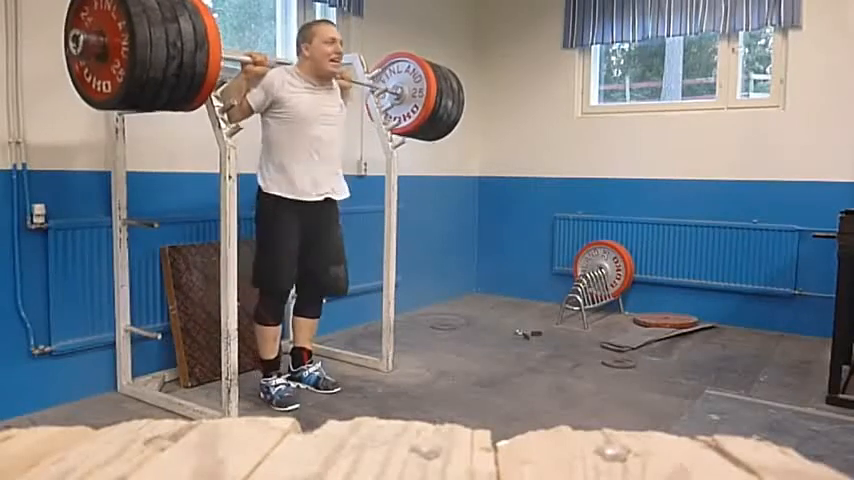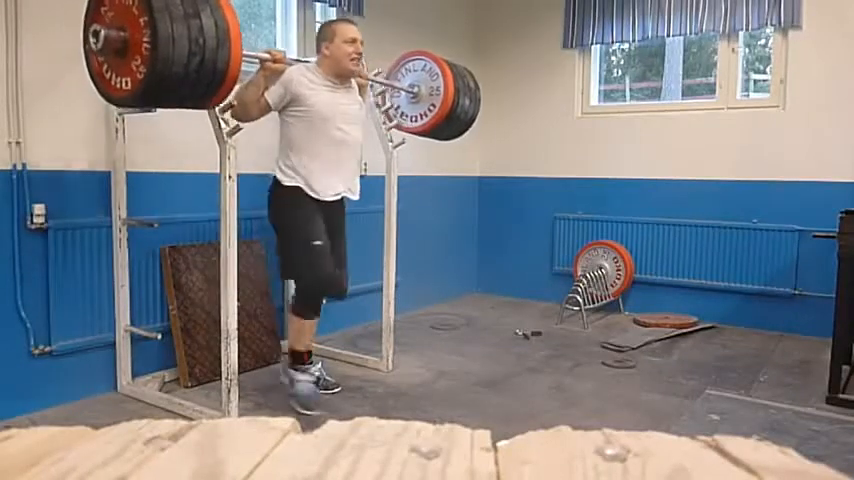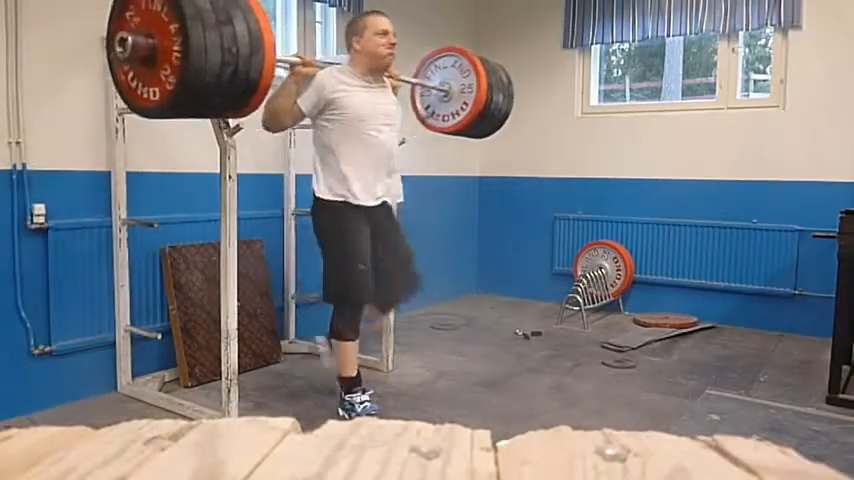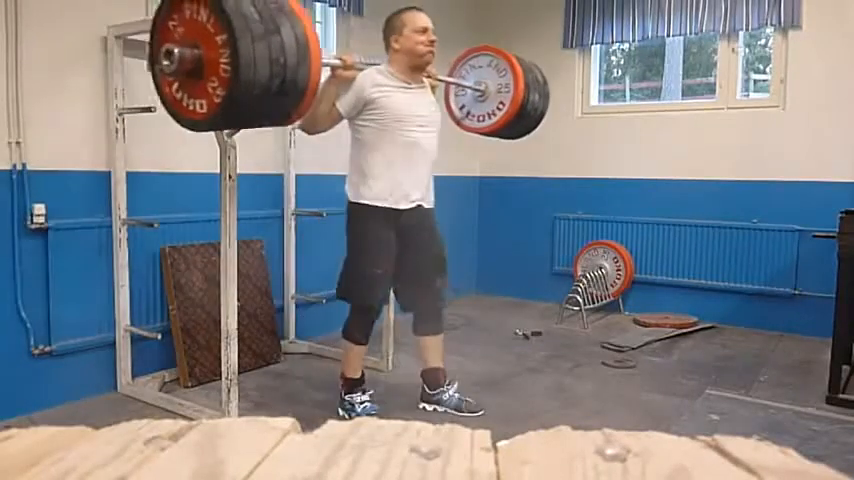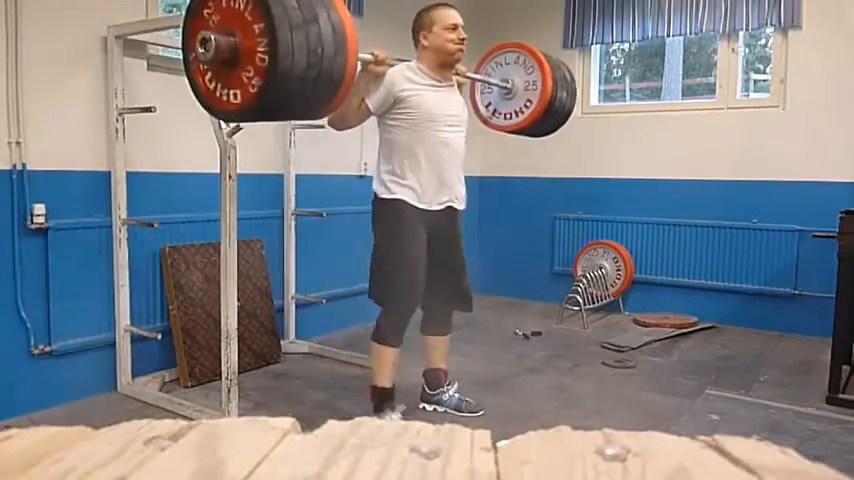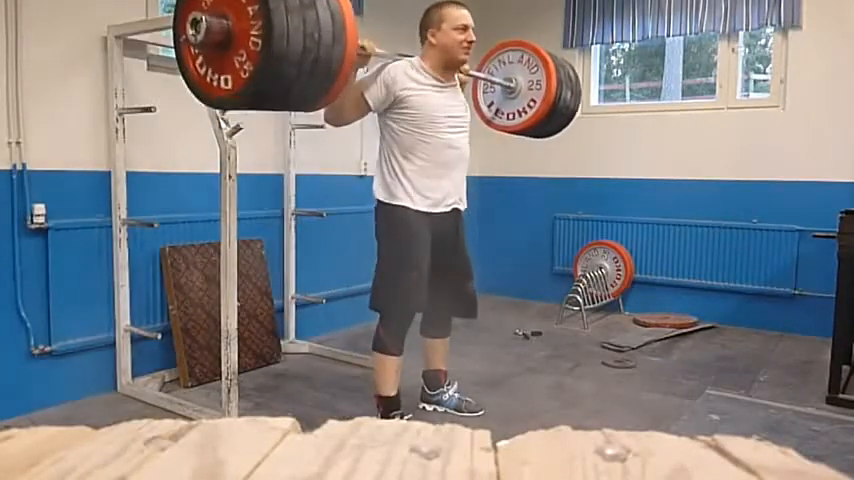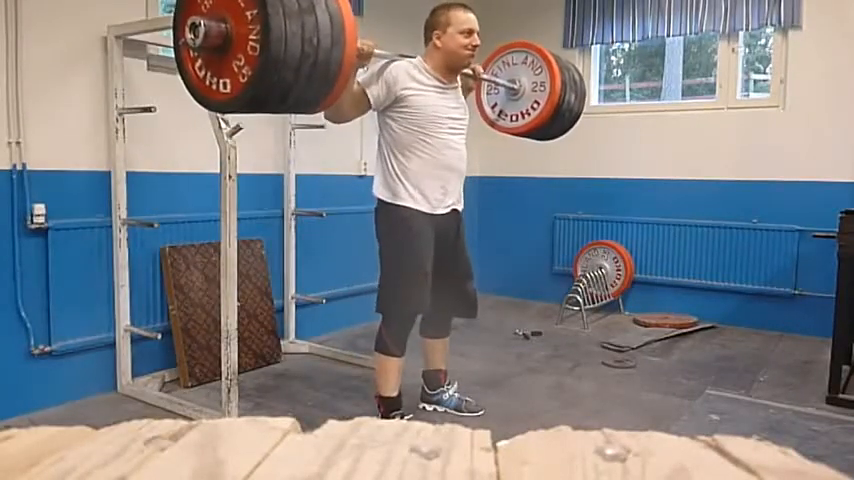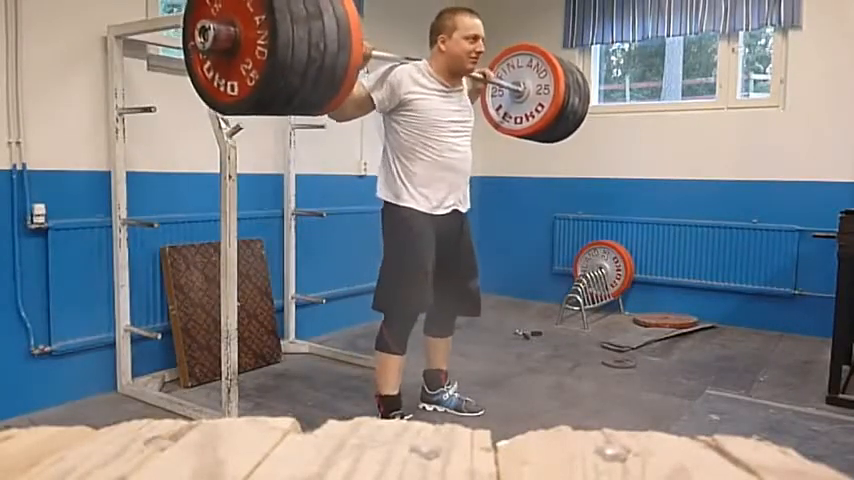
dt=0.4s
person 1, frame 1
left shoulder: (336, 89)
right shoulder: (277, 81)
right elbow: (226, 113)
left wrist: (345, 90)
right wrist: (246, 76)
left hip: (324, 202)
right hip: (282, 200)
left knee: (317, 285)
right knee: (275, 289)
left ankle: (302, 363)
right ankle: (271, 377)
person 1, frame 2
left shoulder: (354, 89)
right shoulder: (296, 80)
right elbow: (242, 112)
right wrist: (265, 73)
left hip: (333, 199)
right hip: (296, 195)
left knee: (318, 285)
right knee: (315, 279)
left ankle: (301, 364)
right ankle: (302, 372)
person 1, frame 3
left shoulder: (387, 88)
right shoulder: (328, 83)
right elbow: (273, 122)
right wrist: (295, 78)
left hip: (380, 203)
right hip: (340, 205)
left knee: (399, 283)
right knee: (351, 294)
left ankle: (342, 356)
right ankle: (351, 392)
person 1, frame 4
left shoulder: (426, 88)
right shoulder: (368, 84)
right elbow: (311, 124)
right wrist: (334, 80)
left hip: (418, 209)
right hip: (374, 209)
left knee: (428, 299)
right knee: (367, 304)
left ankle: (436, 388)
right ankle: (351, 393)
person 1, frame 5
left shoulder: (453, 86)
right shoulder: (397, 79)
right elbow: (340, 120)
right wrist: (365, 74)
left hip: (446, 207)
right hip: (402, 206)
left knee: (442, 299)
right knee: (400, 303)
left ankle: (436, 388)
right ankle: (383, 407)
person 1, frame 6
left shoulder: (454, 84)
right shoulder: (397, 76)
right elbow: (336, 116)
right wrist: (352, 67)
left hip: (449, 211)
right hip: (406, 212)
left knee: (445, 303)
right knee: (399, 310)
left ankle: (436, 389)
right ankle: (388, 413)
person 1, frame 7
left shoulder: (454, 84)
right shoulder: (398, 75)
right elbow: (337, 112)
right wrist: (351, 66)
left hip: (448, 212)
right hip: (406, 212)
left knee: (446, 302)
right knee: (402, 311)
left ankle: (436, 389)
right ankle: (390, 413)
person 1, frame 8
left shoulder: (460, 86)
right shoulder: (402, 79)
right elbow: (341, 110)
left wrist: (479, 87)
left hip: (453, 212)
right hip: (410, 213)
left knee: (449, 301)
right knee: (402, 310)
left ankle: (436, 388)
right ankle: (389, 412)
